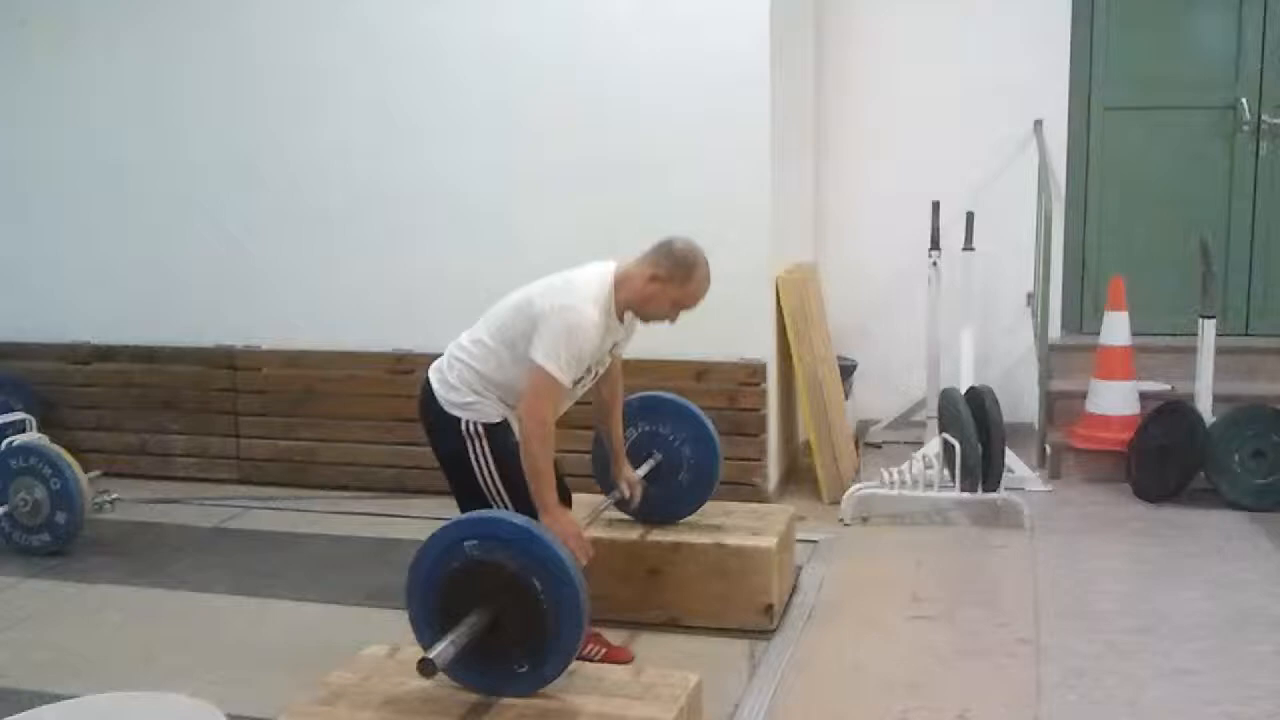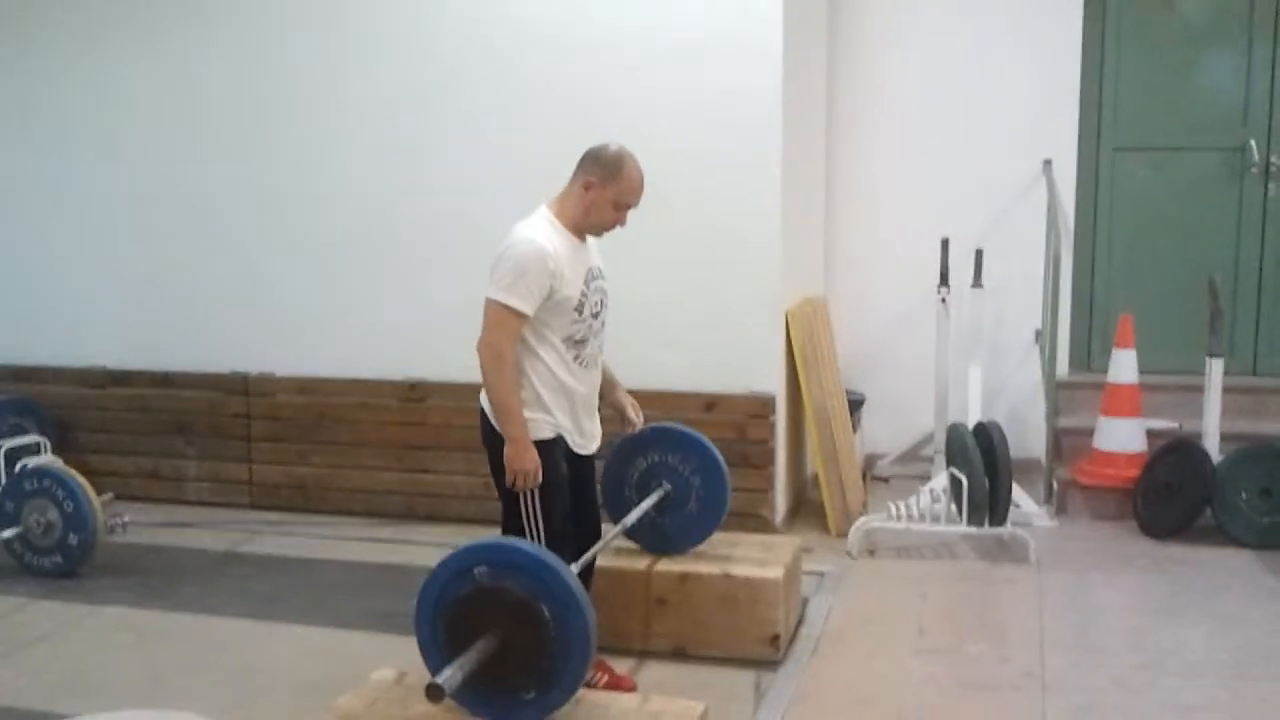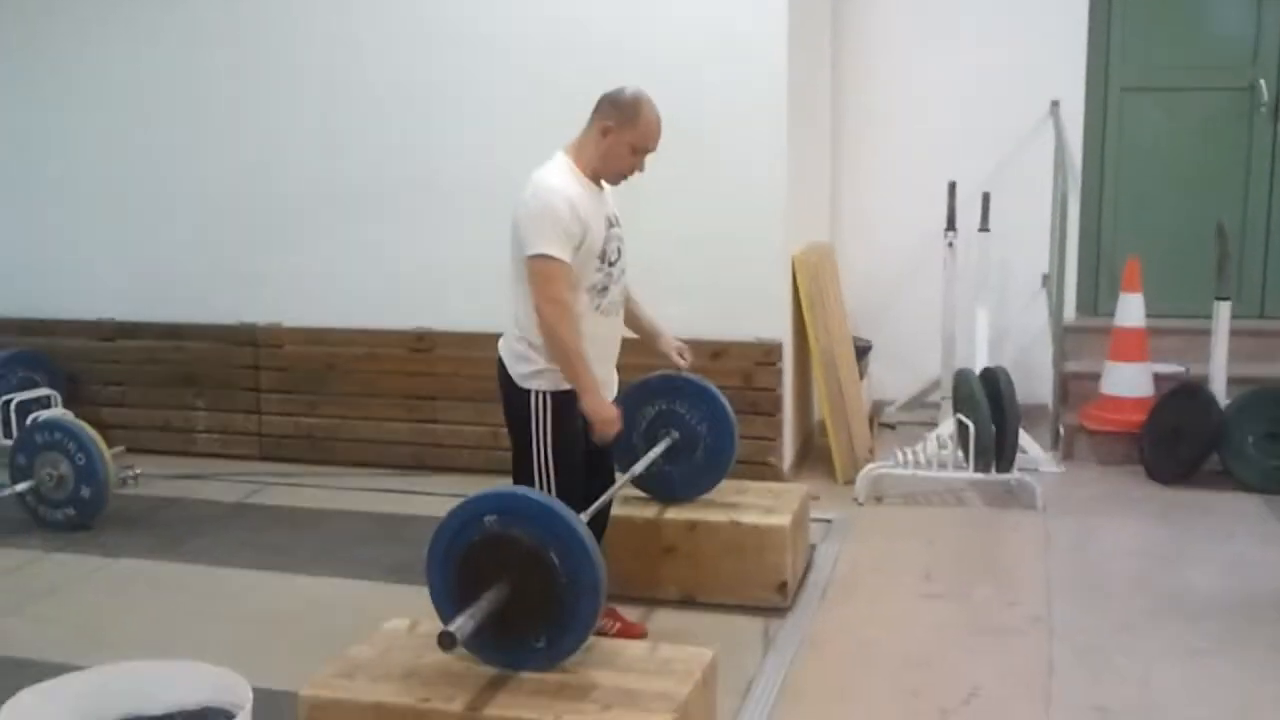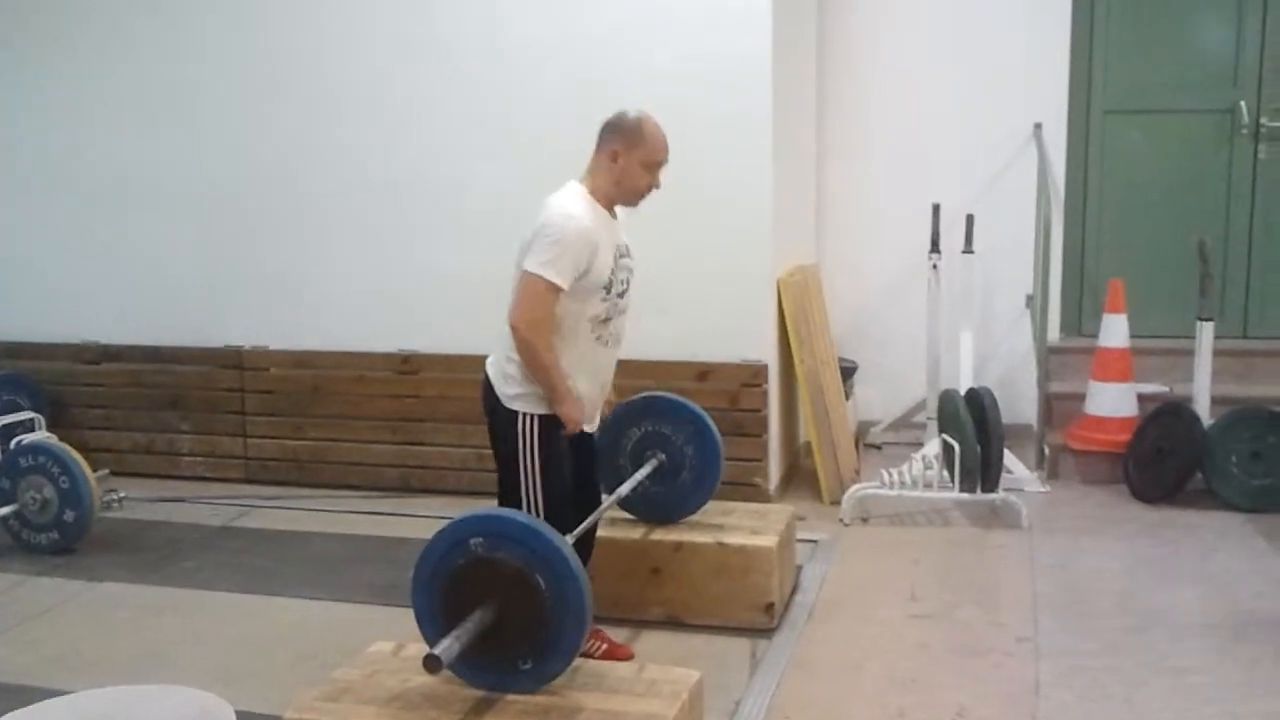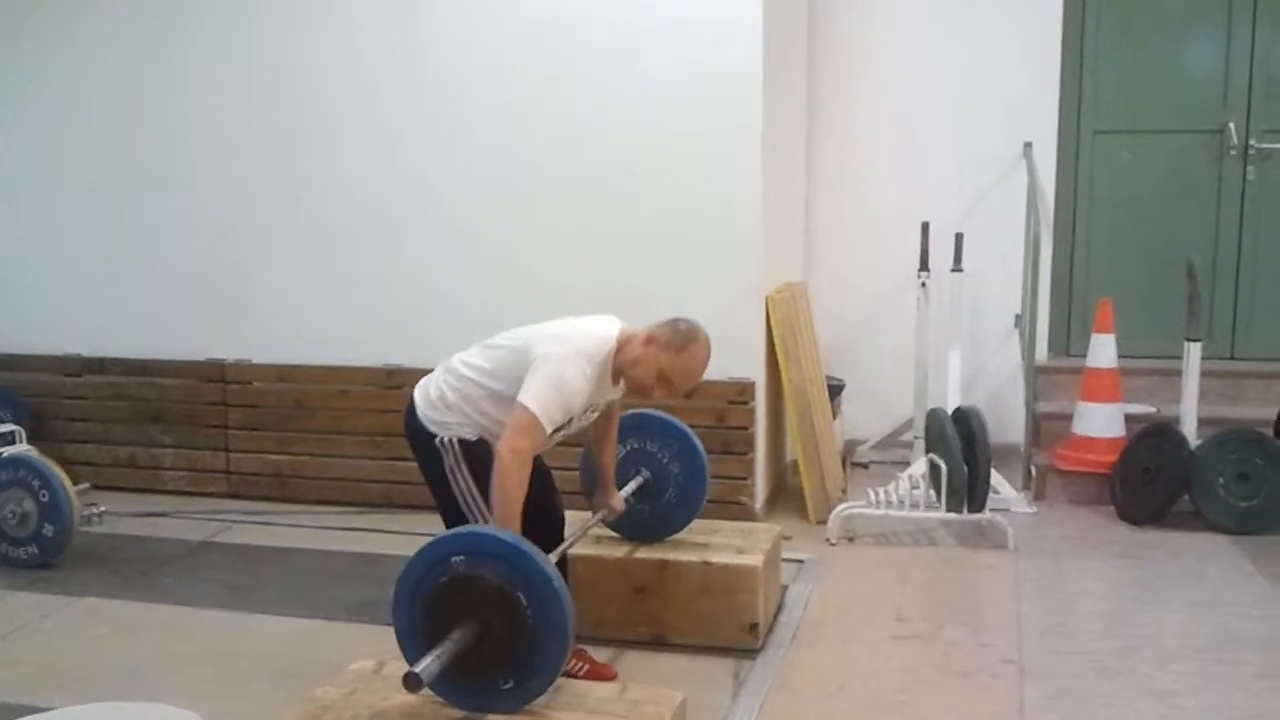
dt=1s
person 1, frame 1
left shoulder: (621, 301)
right shoulder: (579, 313)
left elbow: (607, 379)
right elbow: (536, 416)
left wrist: (620, 461)
right wrist: (550, 511)
left hip: (499, 401)
right hip: (464, 406)
left knee: (555, 512)
person 1, frame 2
left shoulder: (583, 245)
right shoulder: (533, 247)
right elbow: (494, 347)
left wrist: (614, 390)
right wrist: (516, 440)
left hip: (574, 428)
right hip: (532, 434)
left knee: (581, 547)
person 1, frame 3
left shoulder: (595, 191)
right shoulder: (553, 194)
right elbow: (552, 304)
left wrist: (655, 334)
right wrist: (589, 394)
left hip: (588, 380)
right hip: (546, 382)
left knee: (594, 498)
person 1, frame 4
left shoulder: (605, 219)
right shoulder: (569, 222)
right elbow: (526, 322)
left wrist: (591, 390)
right wrist: (562, 399)
left hip: (571, 403)
right hip: (529, 404)
left knee: (581, 519)
person 1, frame 5
left shoulder: (619, 351)
right shoulder: (574, 362)
left elbow: (604, 413)
right elbow: (513, 453)
left wrist: (607, 488)
left hip: (495, 422)
right hip: (444, 422)
left knee: (547, 525)
